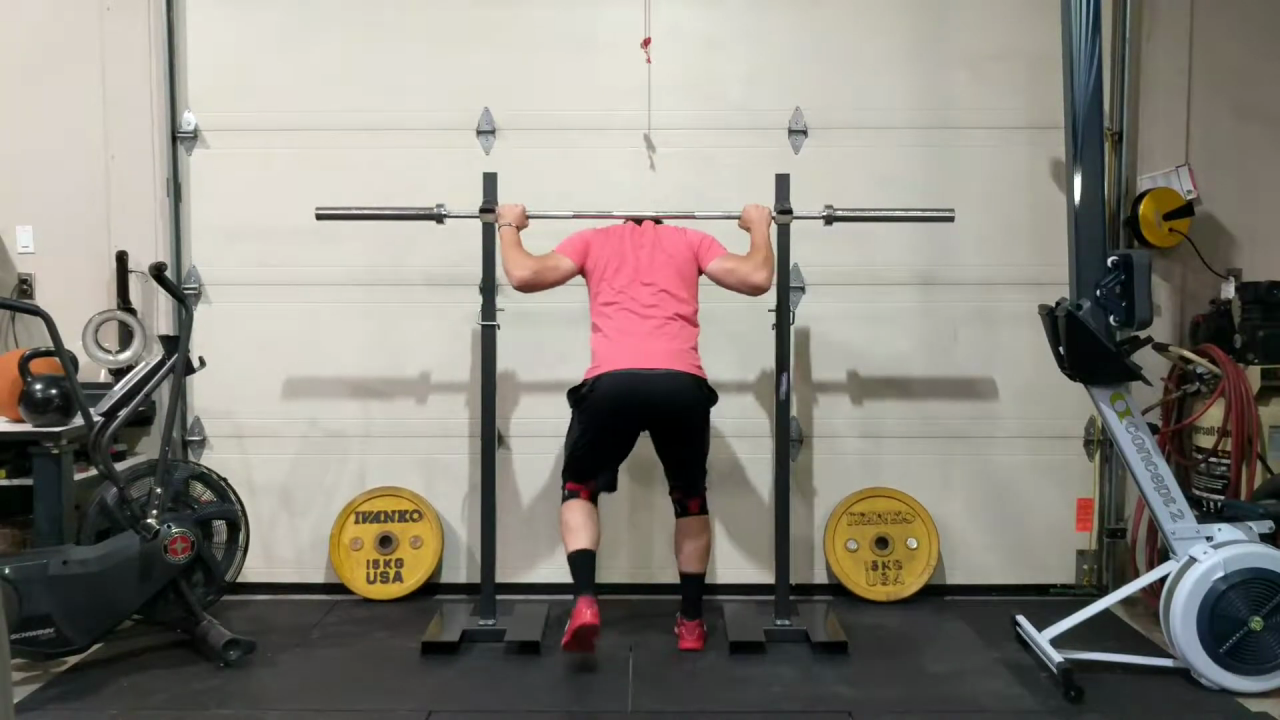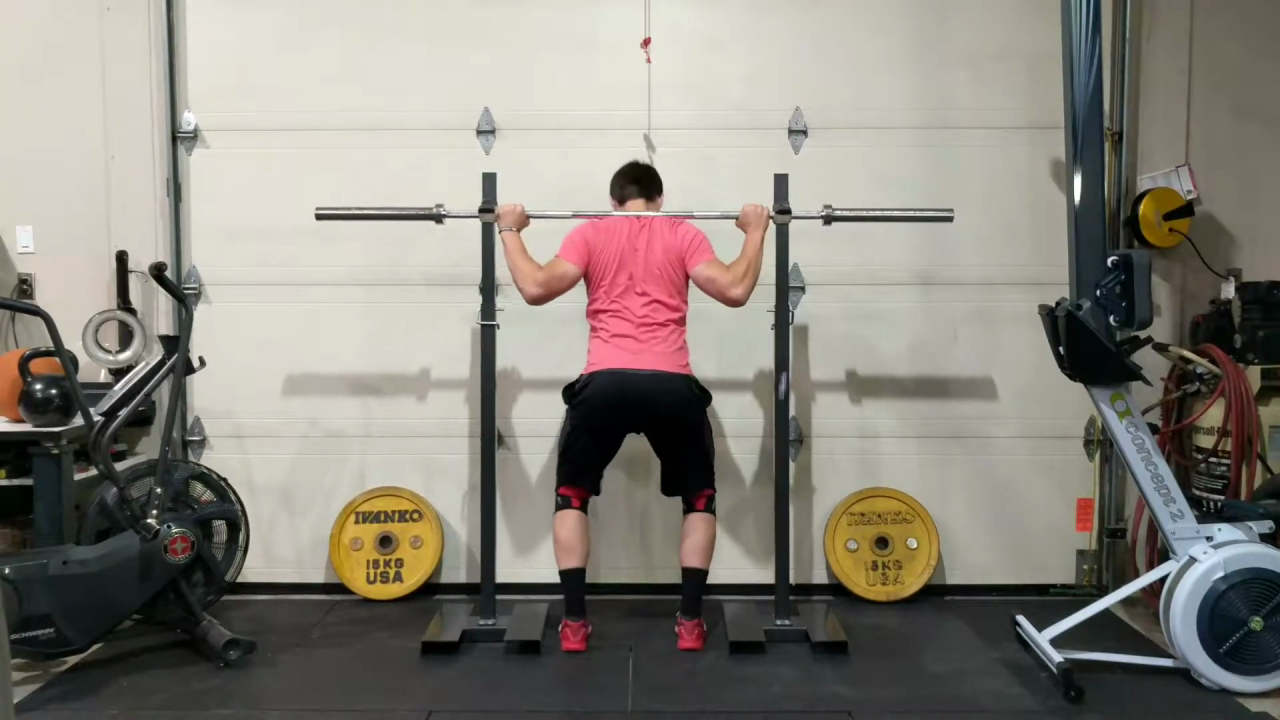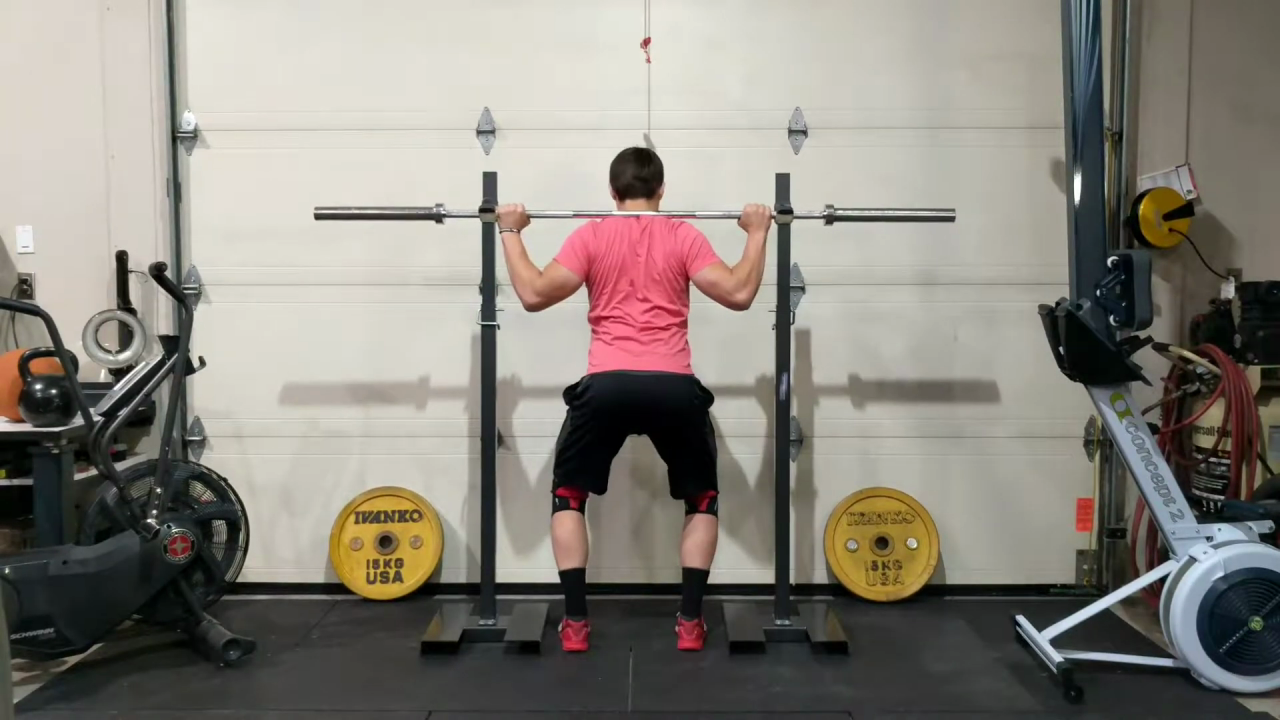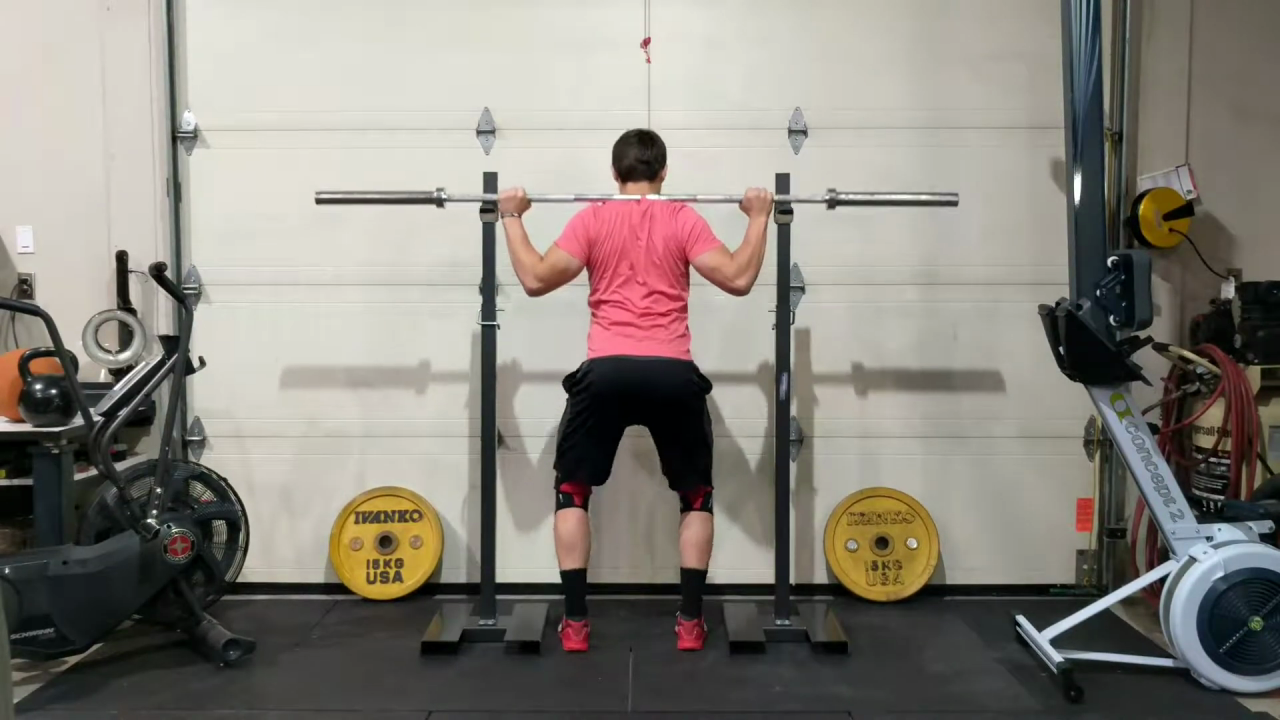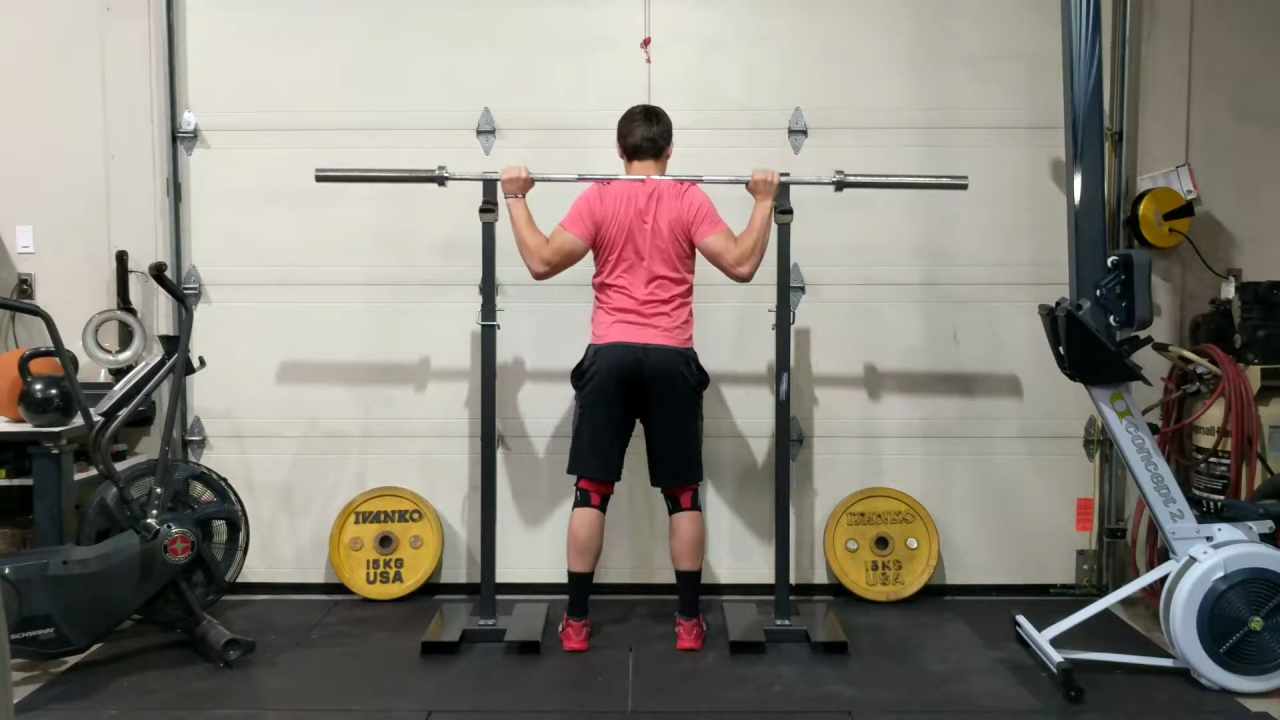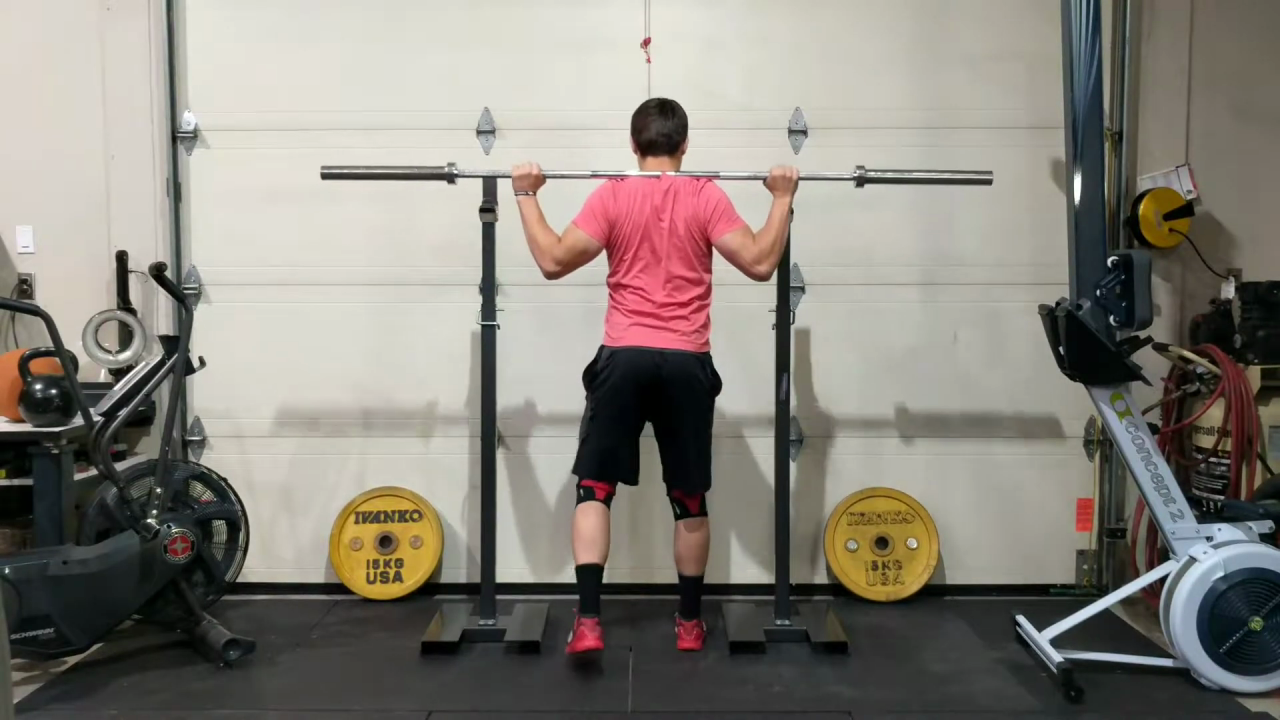
dt=0.4s
person 1, frame 1
left shoulder: (592, 240)
right shoulder: (690, 239)
left elbow: (523, 277)
right elbow: (757, 279)
left wrist: (508, 227)
right wrist: (760, 229)
left hip: (613, 383)
right hip: (682, 384)
left knee: (579, 489)
right knee: (690, 500)
left ankle: (584, 601)
right ankle: (691, 622)
person 1, frame 2
left shoulder: (590, 233)
right shoulder: (683, 234)
left elbow: (535, 289)
right elbow: (736, 290)
left wrist: (510, 231)
right wrist: (755, 232)
left hip: (605, 384)
right hip: (671, 385)
left knee: (571, 495)
right knee: (699, 497)
left ankle: (574, 622)
right ankle: (690, 621)
person 1, frame 3
left shoulder: (590, 237)
right shoulder: (684, 237)
left elbow: (534, 295)
right elbow: (739, 294)
left wrist: (511, 232)
right wrist: (757, 233)
left hip: (607, 386)
right hip: (673, 387)
left knee: (568, 496)
right knee: (701, 499)
left ankle: (576, 622)
right ankle: (690, 621)
person 1, frame 4
left shoulder: (592, 219)
right shoulder: (683, 219)
left elbow: (535, 280)
right elbow: (739, 279)
left wrist: (511, 217)
right wrist: (759, 218)
left hip: (606, 371)
right hip: (672, 372)
left knee: (572, 492)
right knee: (695, 496)
left ankle: (575, 621)
right ankle: (690, 621)
person 1, frame 5
left shoulder: (597, 199)
right shoulder: (690, 200)
left elbow: (541, 262)
right elbow: (742, 264)
left wrist: (515, 198)
right wrist: (764, 201)
left hip: (610, 358)
right hip: (672, 360)
left knee: (592, 490)
right knee: (682, 494)
left ankle: (576, 621)
right ankle: (689, 621)
person 1, frame 6
left shoulder: (611, 196)
right shoulder: (706, 197)
left elbow: (553, 262)
right elbow: (760, 263)
left wrist: (526, 196)
right wrist: (782, 199)
left hip: (623, 359)
right hip: (686, 364)
left knee: (594, 486)
right knee: (689, 498)
left ankle: (589, 617)
right ankle: (689, 622)
